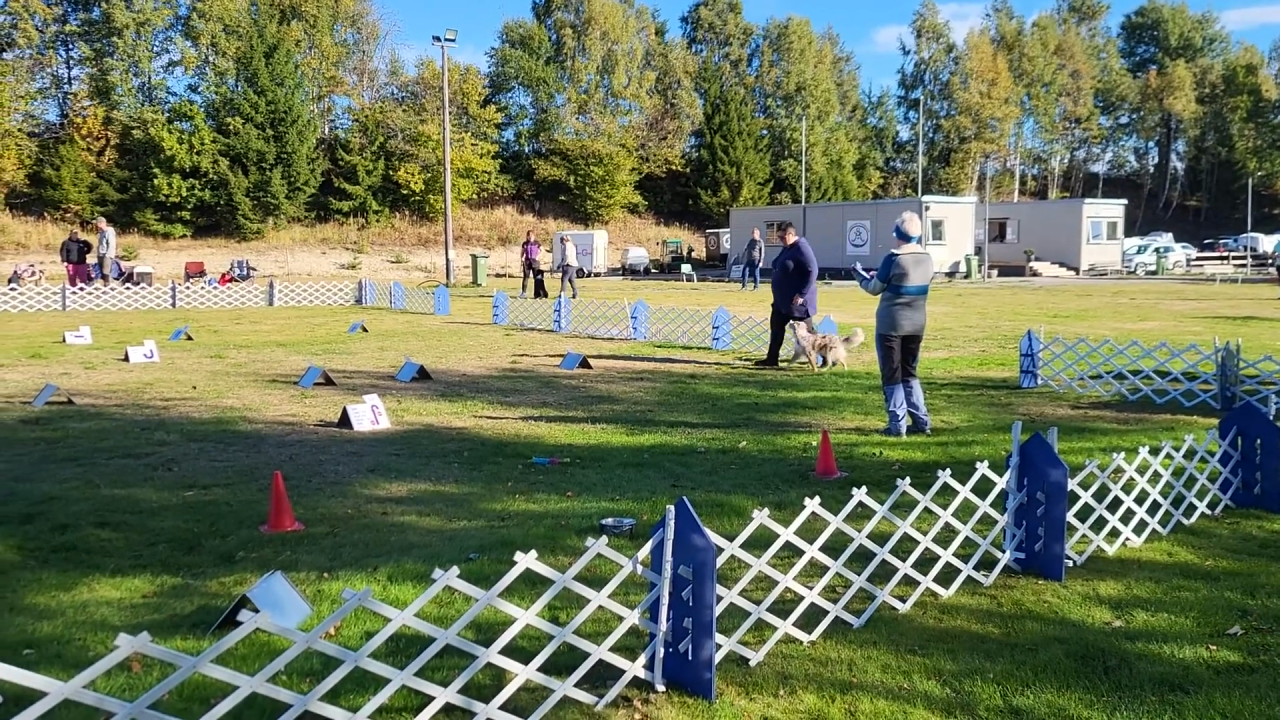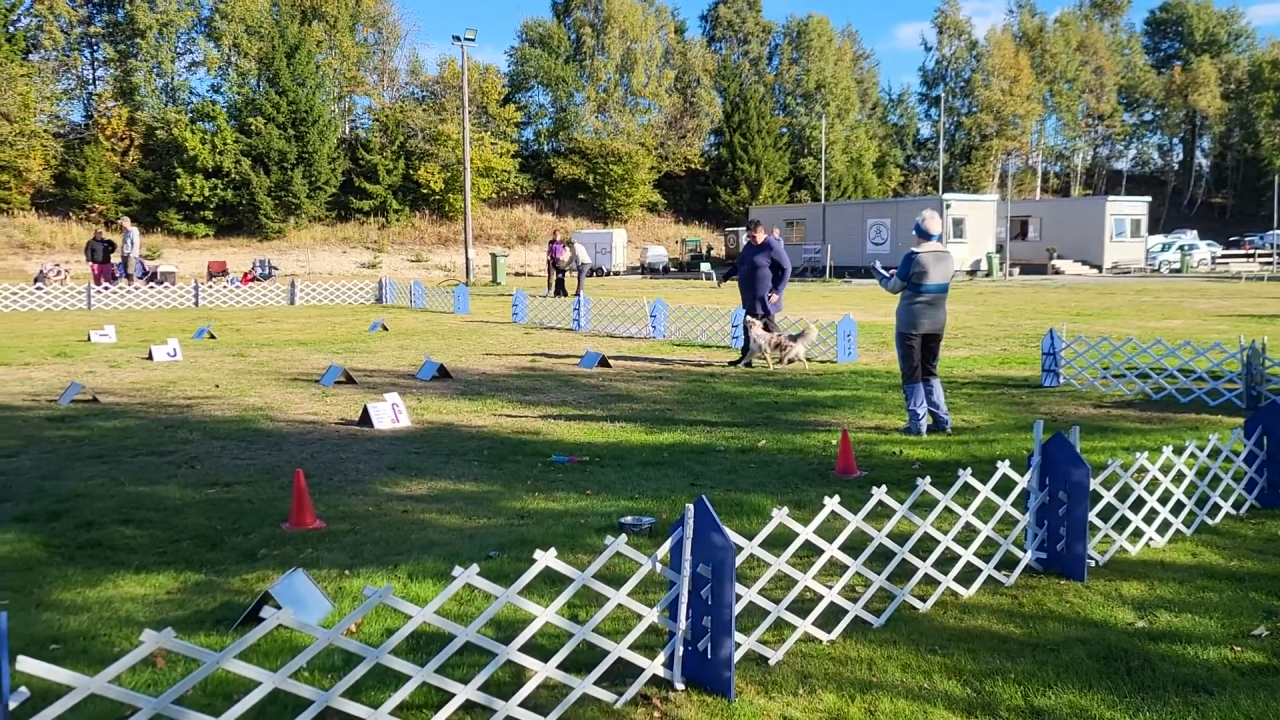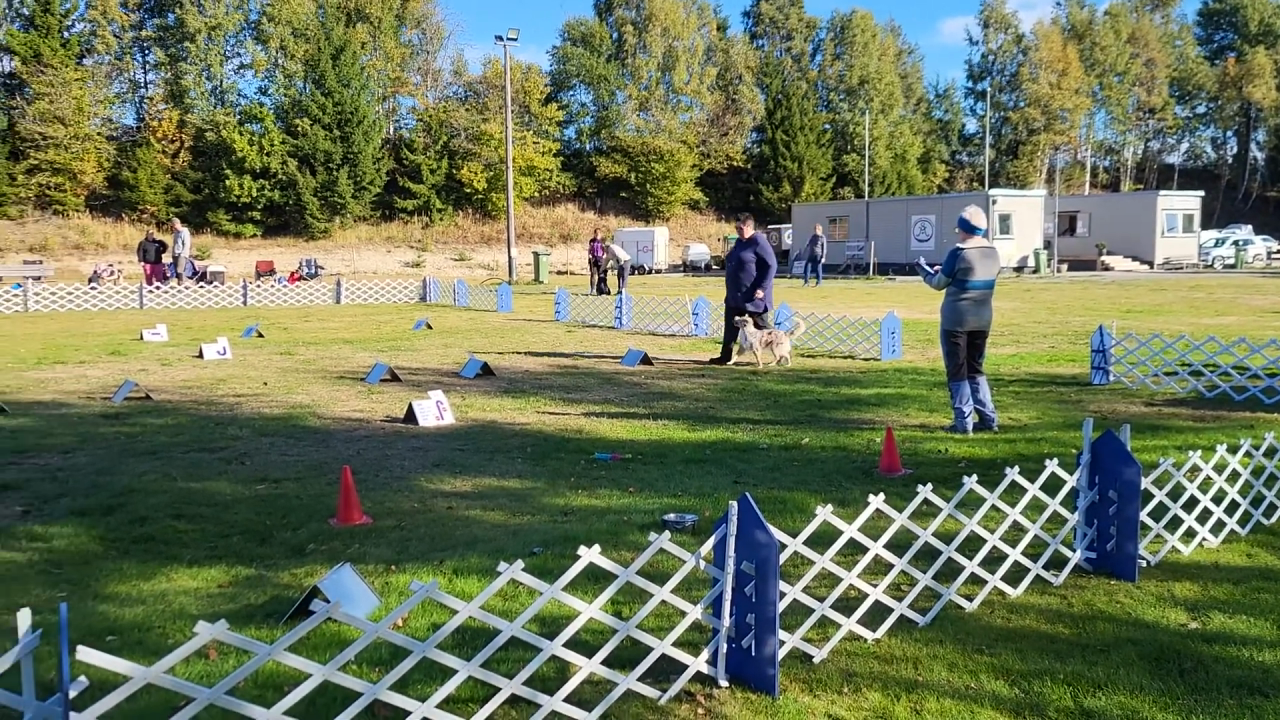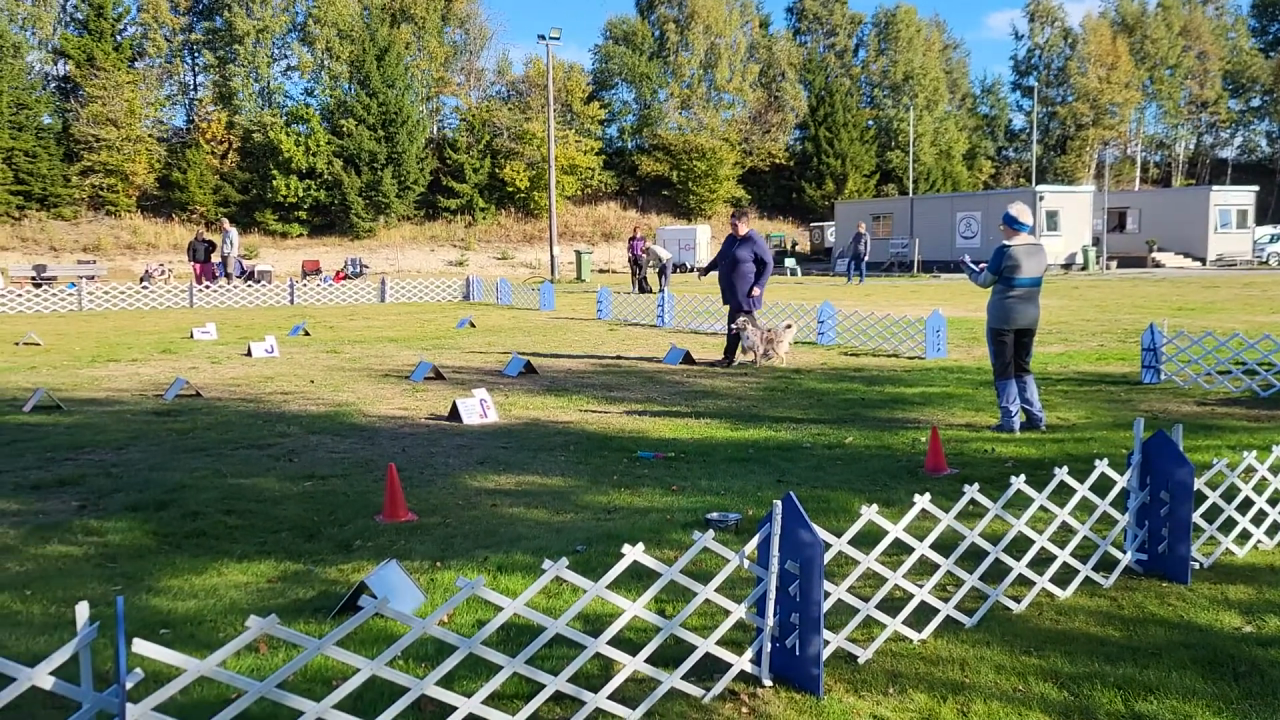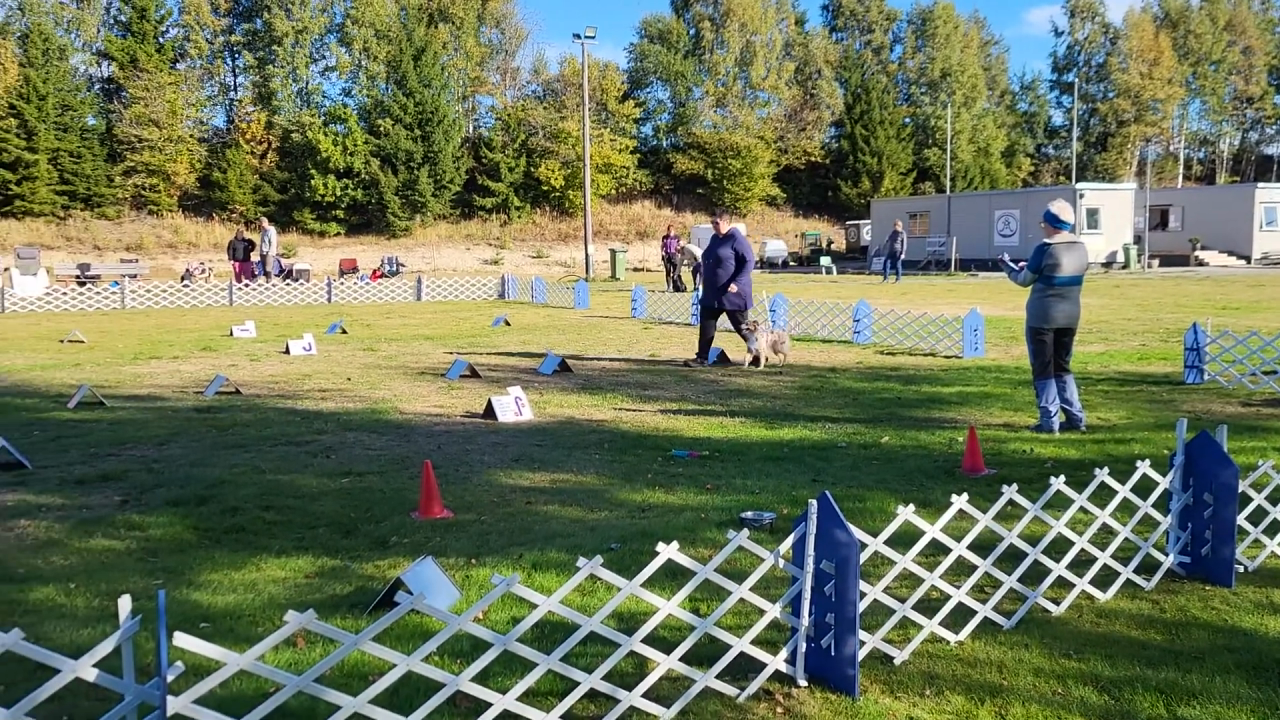
dt=0.5s
person 1, frame 1
left shoulder: (893, 259)
right shoulder: (927, 260)
left elbow: (874, 289)
left wrist: (861, 275)
right wrist: (879, 277)
left hip: (891, 324)
right hip: (916, 324)
left knee: (891, 375)
right knee: (909, 373)
left ankle: (897, 425)
right ankle: (921, 422)
person 1, frame 2
left shoulder: (914, 257)
right shoulder: (948, 258)
left elbow: (894, 287)
left wrist: (880, 273)
right wrist: (899, 276)
left hip: (911, 323)
right hip: (936, 323)
left knee: (912, 374)
right knee: (930, 372)
left ankle: (918, 424)
right ankle: (942, 421)
person 1, frame 3
left shoulder: (959, 253)
right shoulder: (993, 254)
left elbow: (939, 284)
left wrist: (924, 270)
right wrist: (944, 271)
left hip: (956, 319)
right hip: (982, 320)
left knee: (957, 372)
right knee: (975, 370)
left ankle: (963, 423)
right ankle: (988, 419)
person 1, frame 4
left shoulder: (1005, 251)
right shoulder: (1040, 251)
left elbow: (985, 282)
left wrist: (969, 267)
right wrist: (990, 269)
left hip: (1002, 318)
right hip: (1029, 318)
left knee: (1004, 371)
right knee: (1023, 369)
left ankle: (1010, 422)
right ankle: (1036, 418)
person 1, frame 5
left shoulder: (1045, 249)
right shoulder: (1081, 249)
left elbow: (1025, 280)
left wrist: (1008, 265)
right wrist: (1029, 267)
left hip: (1042, 317)
right hip: (1070, 317)
left knee: (1043, 370)
right knee: (1062, 368)
left ankle: (1049, 422)
right ankle: (1076, 418)
